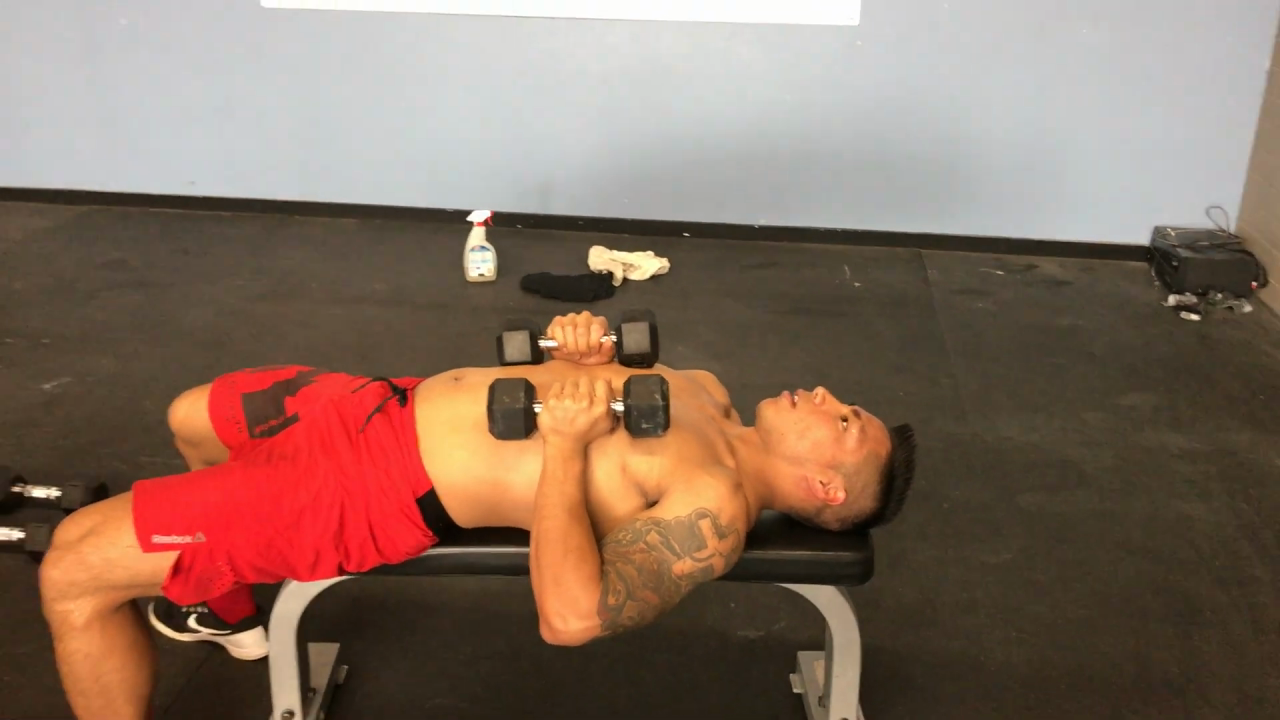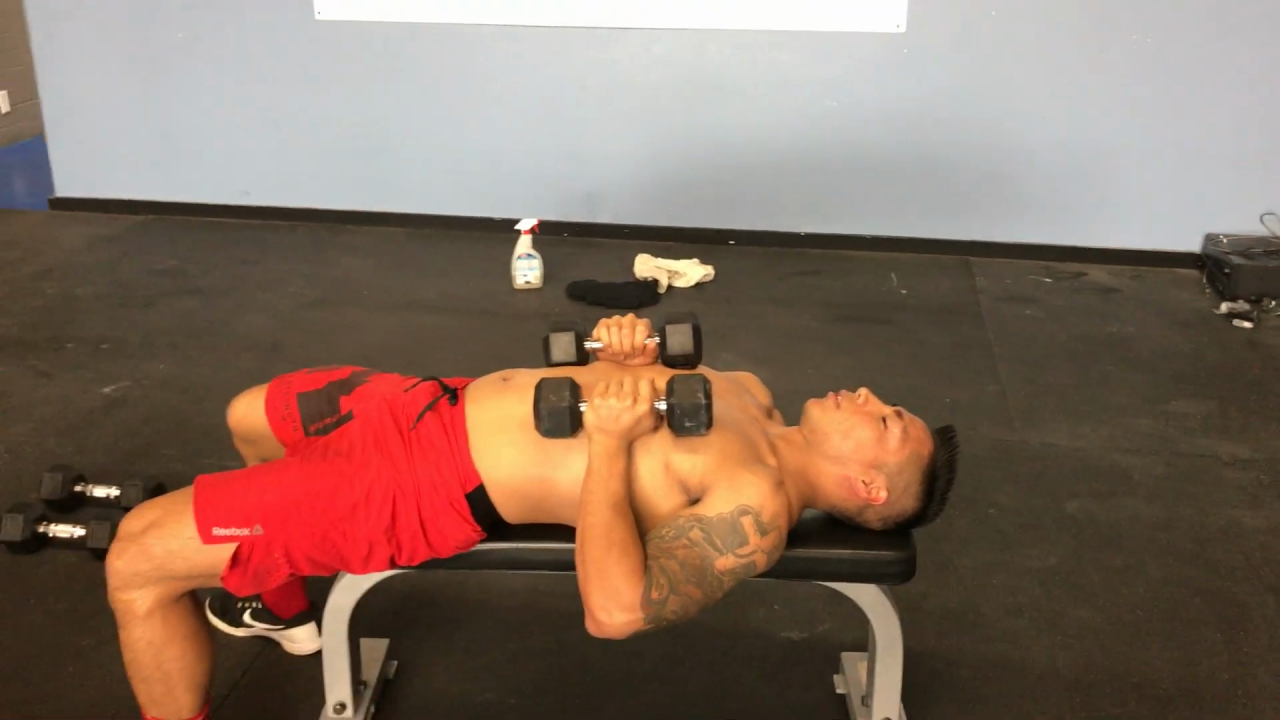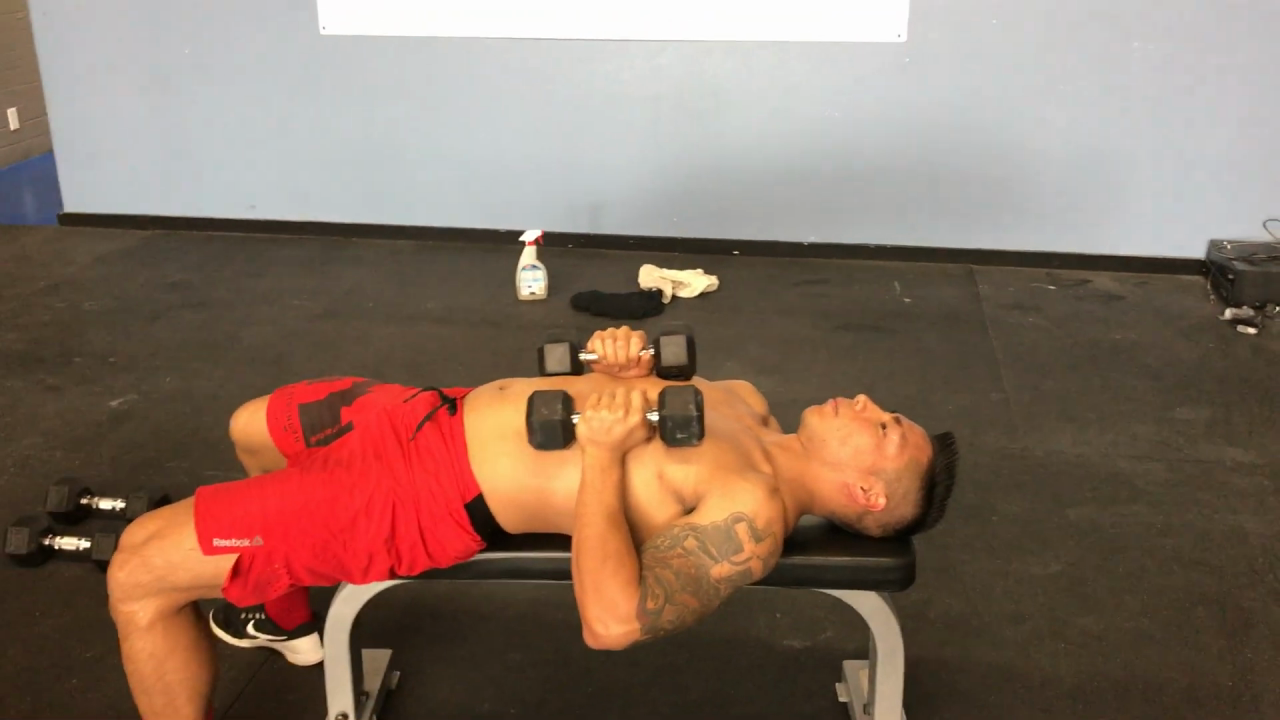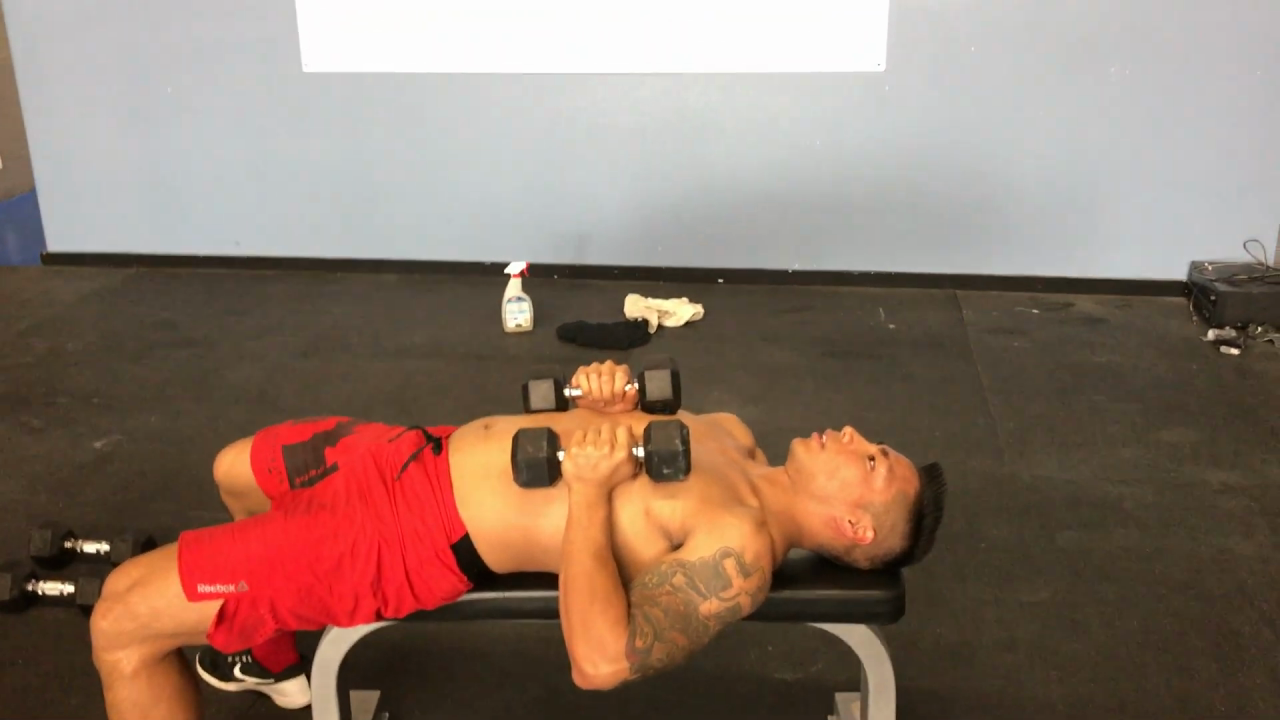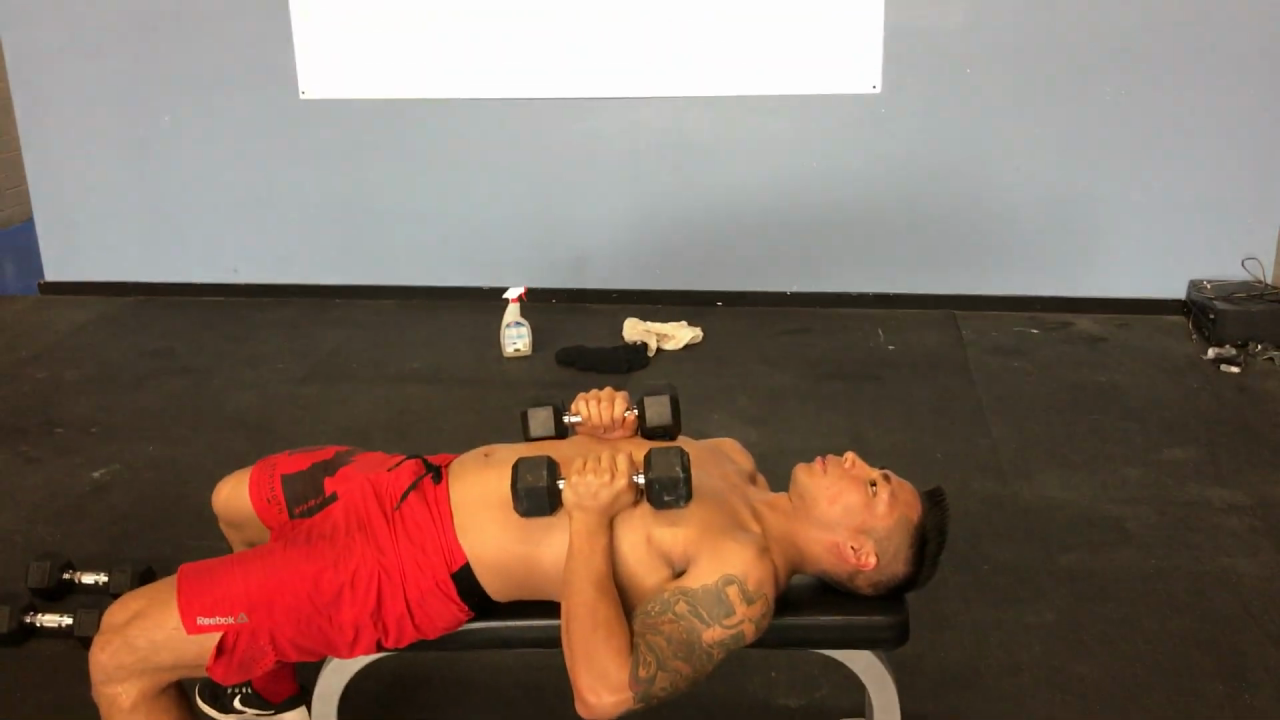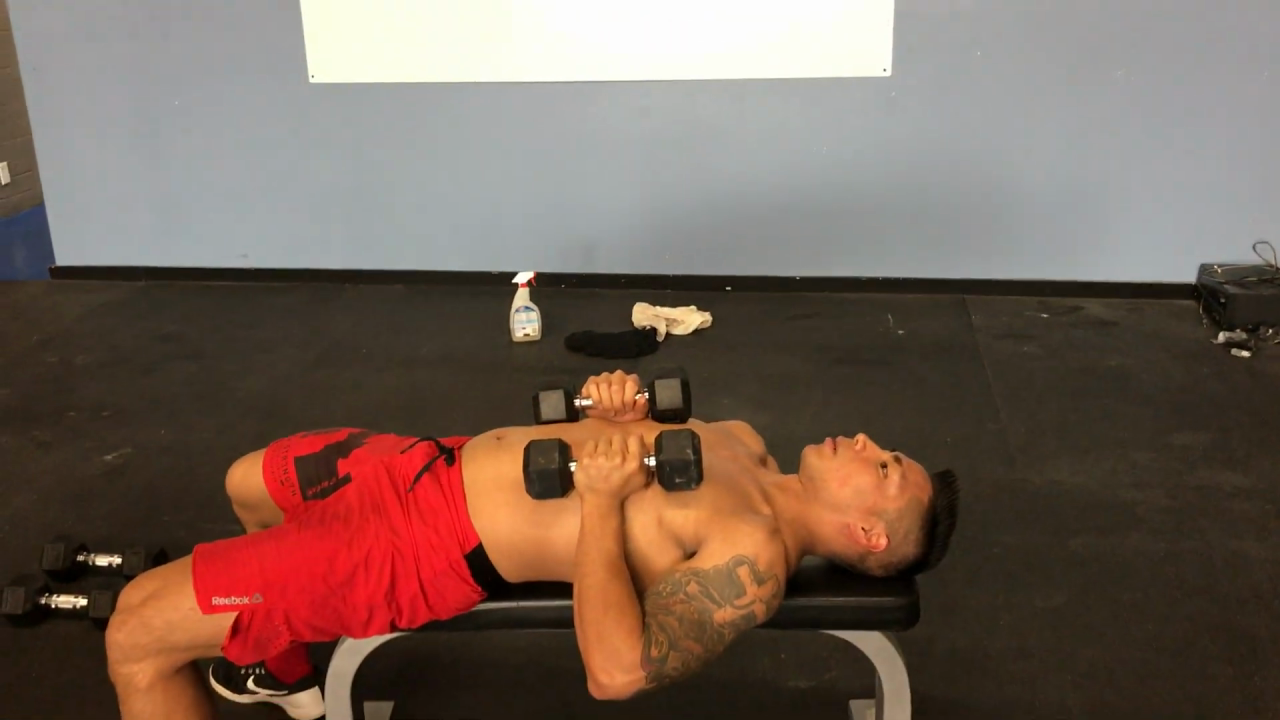
dt=0.4s
person 1, frame 1
left shoulder: (714, 512)
right shoulder: (706, 393)
left elbow: (569, 615)
right elbow: (613, 383)
left wrist: (564, 443)
right wrist: (580, 347)
left hip: (381, 488)
left knee: (75, 567)
right knee: (193, 419)
right ankle: (227, 607)
person 1, frame 2
left shoulder: (756, 509)
right shoulder: (750, 394)
left elbow: (613, 610)
left wrist: (609, 441)
right wrist: (624, 350)
left hip: (431, 484)
left knee: (138, 559)
right knee: (249, 417)
right ankle: (279, 604)
person 1, frame 3
left shoulder: (752, 517)
right shoulder: (746, 403)
left elbow: (610, 621)
left wrist: (603, 452)
right wrist: (620, 362)
left hip: (429, 494)
left knee: (140, 569)
right knee: (252, 429)
right ankle: (283, 614)
person 1, frame 4
left shoulder: (740, 551)
right shoulder: (733, 437)
left wrist: (589, 488)
right wrist: (605, 397)
left hip: (415, 536)
left knee: (123, 616)
right knee: (237, 471)
person 1, frame 5
left shoulder: (742, 578)
right shoulder: (734, 462)
left wrist: (590, 518)
right wrist: (603, 431)
left hip: (417, 565)
left knee: (121, 649)
right knee: (235, 500)
person 1, frame 6
left shoulder: (753, 559)
right shoulder: (745, 447)
left wrist: (602, 498)
right wrist: (616, 408)
left hip: (428, 546)
left knee: (138, 628)
right knee: (249, 483)
